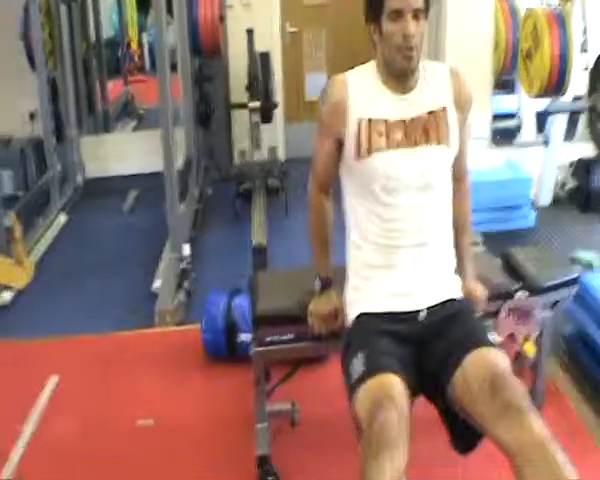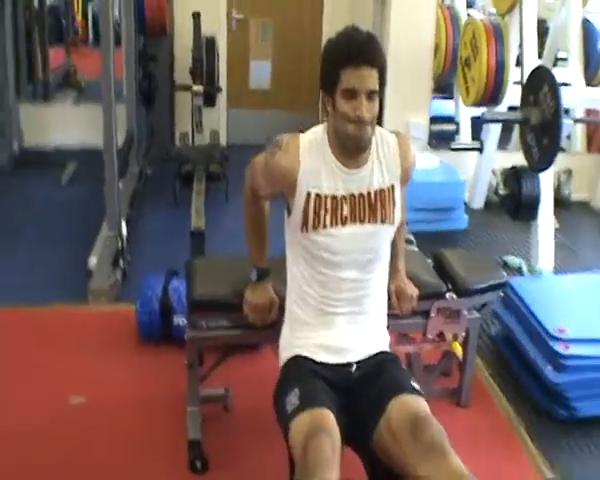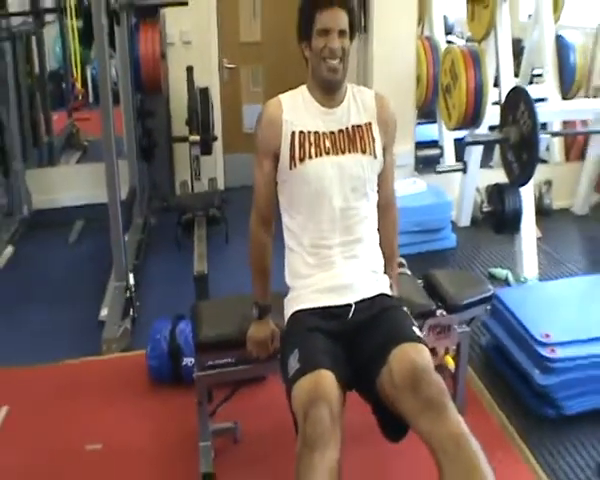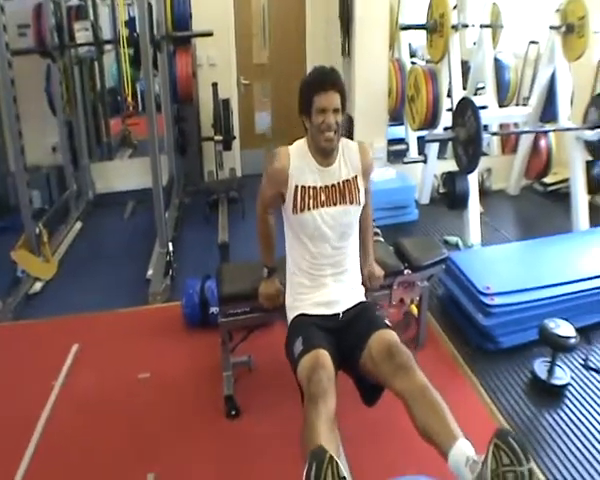
dt=1s
person 1, frame 1
left shoulder: (453, 88)
right shoulder: (344, 96)
right elbow: (320, 189)
left wrist: (467, 271)
right wrist: (324, 284)
left hip: (443, 297)
right hip: (375, 306)
left knee: (512, 404)
right knee: (387, 421)
person 1, frame 2
left shoulder: (400, 154)
right shoulder: (290, 159)
right elbow: (252, 190)
right wrist: (259, 279)
left hip: (373, 353)
right hip: (309, 356)
person 1, frame 3
left shoulder: (378, 110)
right shoulder: (277, 117)
right elbow: (262, 221)
left wrist: (391, 283)
right wrist: (261, 313)
left hip: (372, 295)
right hip: (310, 303)
left knee: (427, 391)
right knee: (320, 417)
person 1, frame 4
left shoulder: (360, 157)
right shoulder: (283, 164)
right elbow: (263, 212)
right wrist: (269, 274)
left hip: (353, 301)
right hip: (307, 309)
left knee: (399, 360)
right knee: (319, 382)
